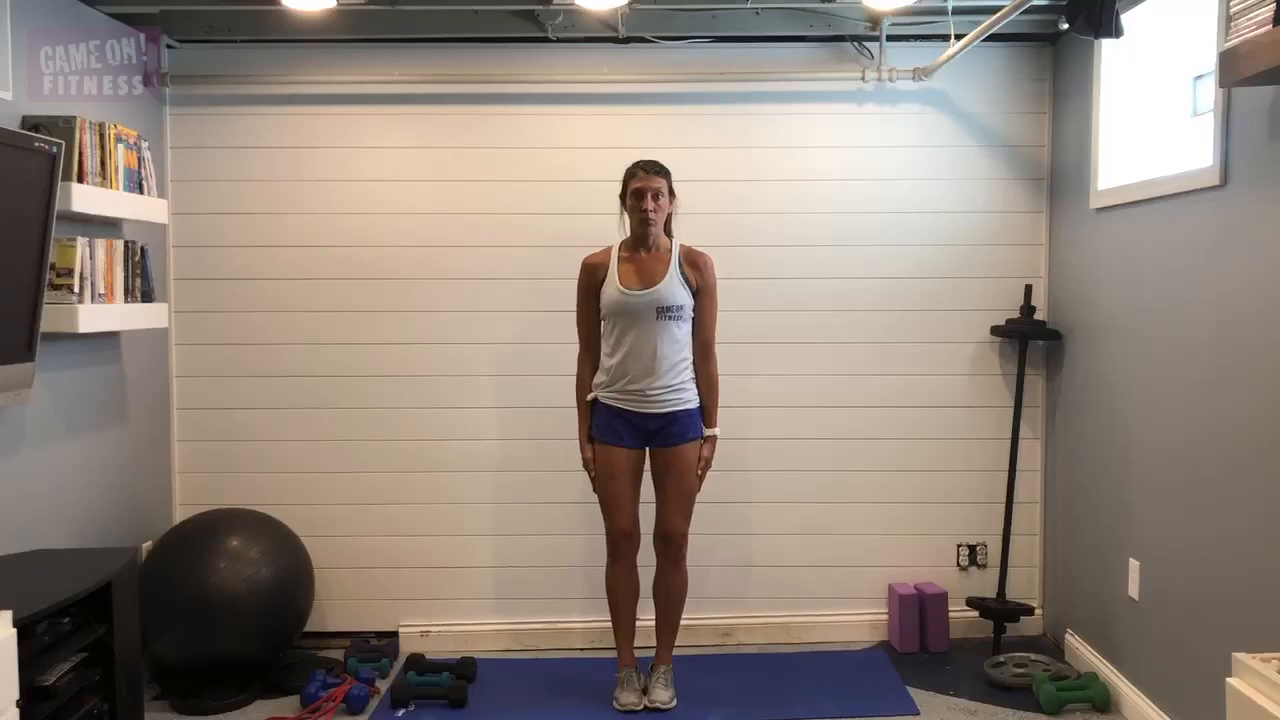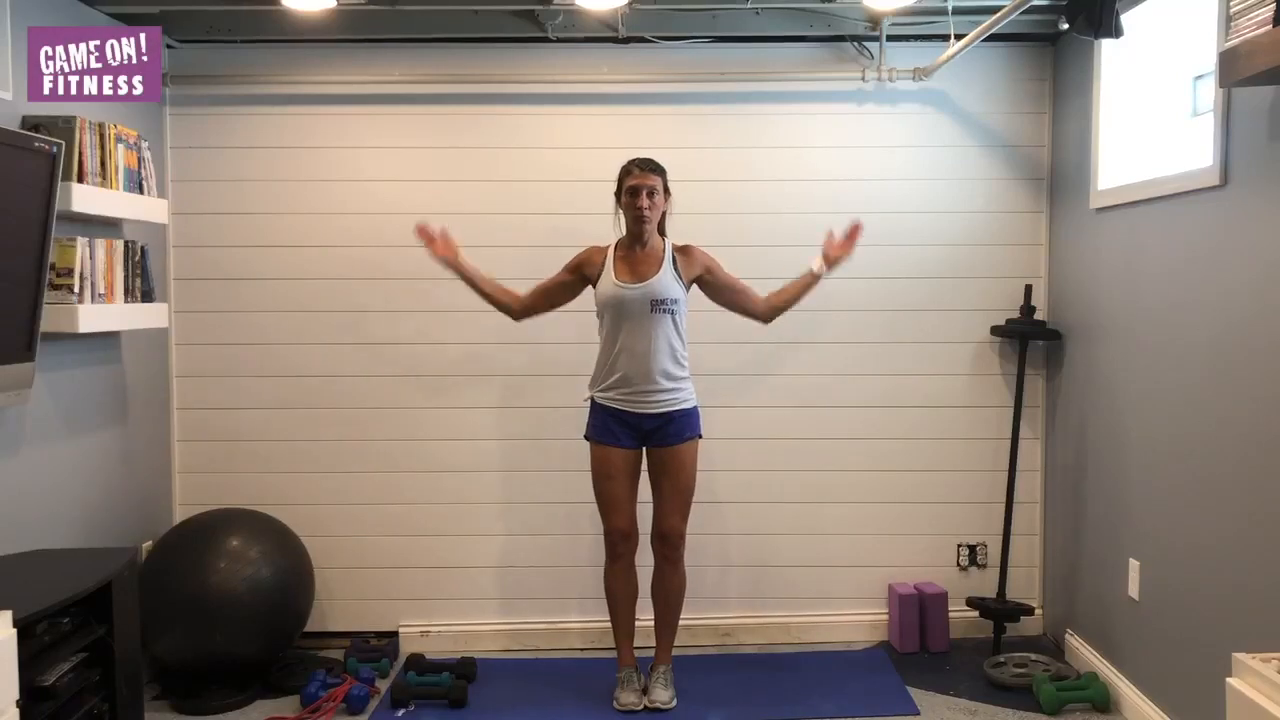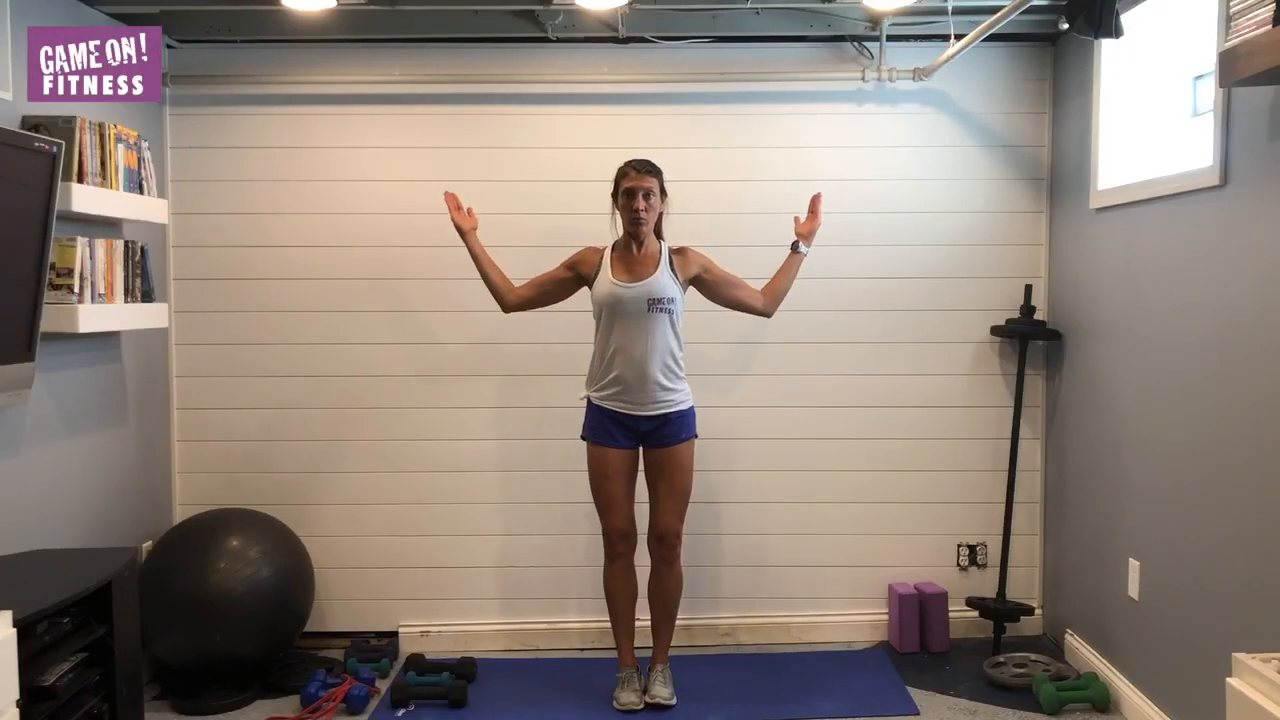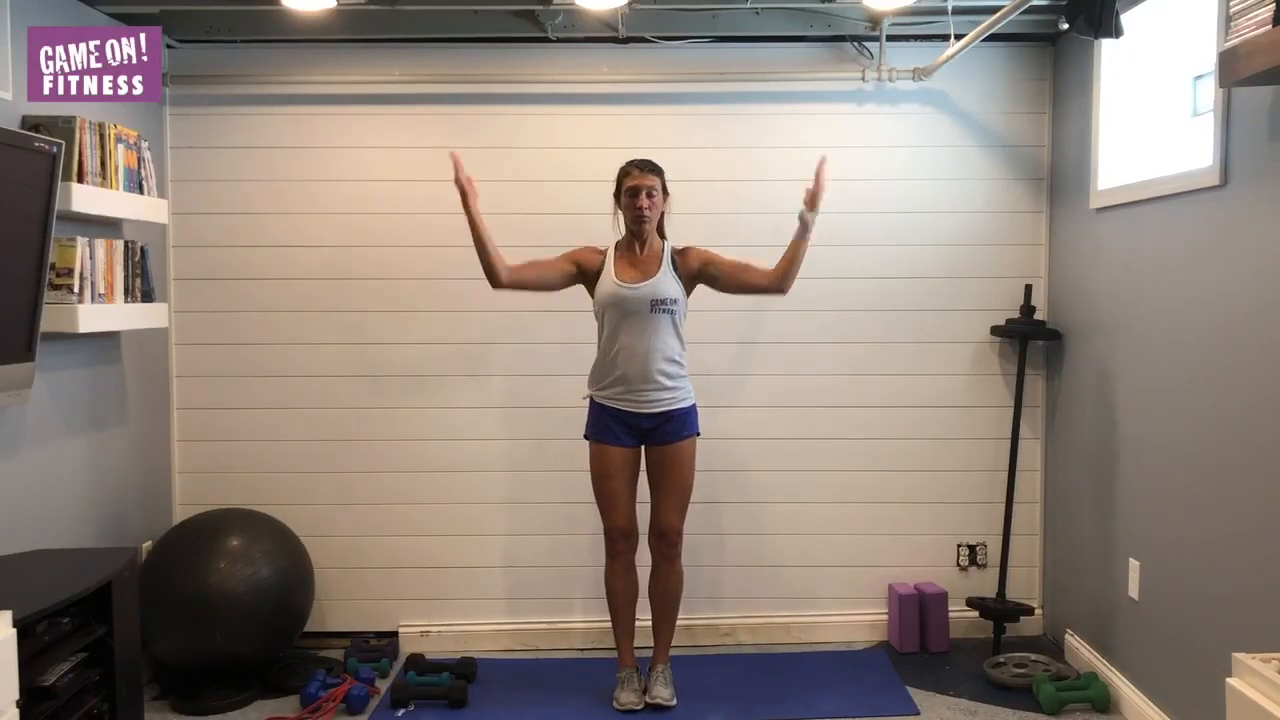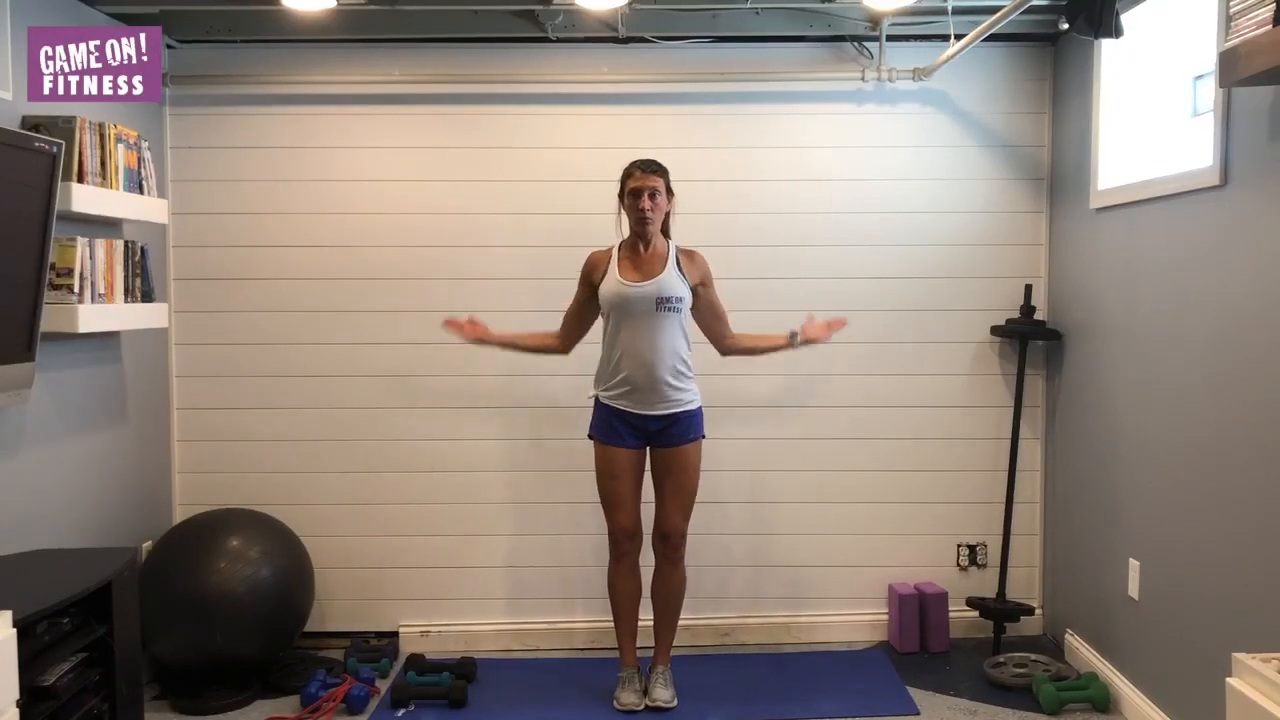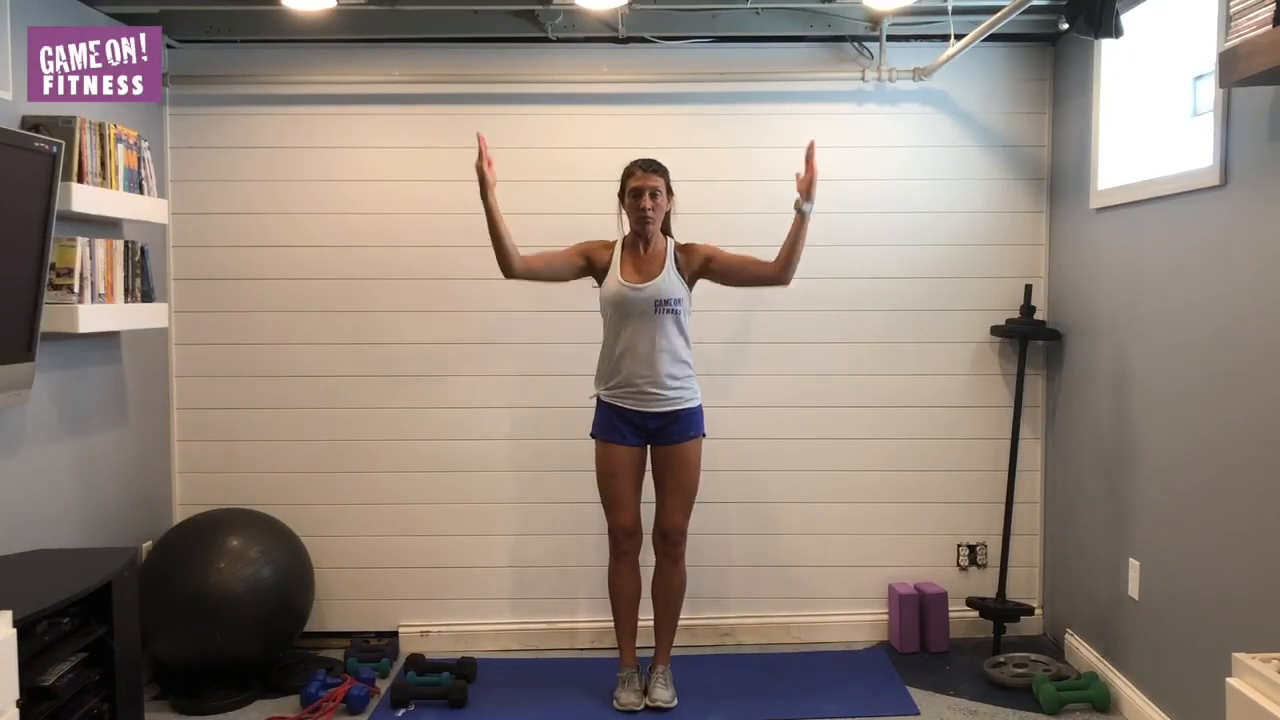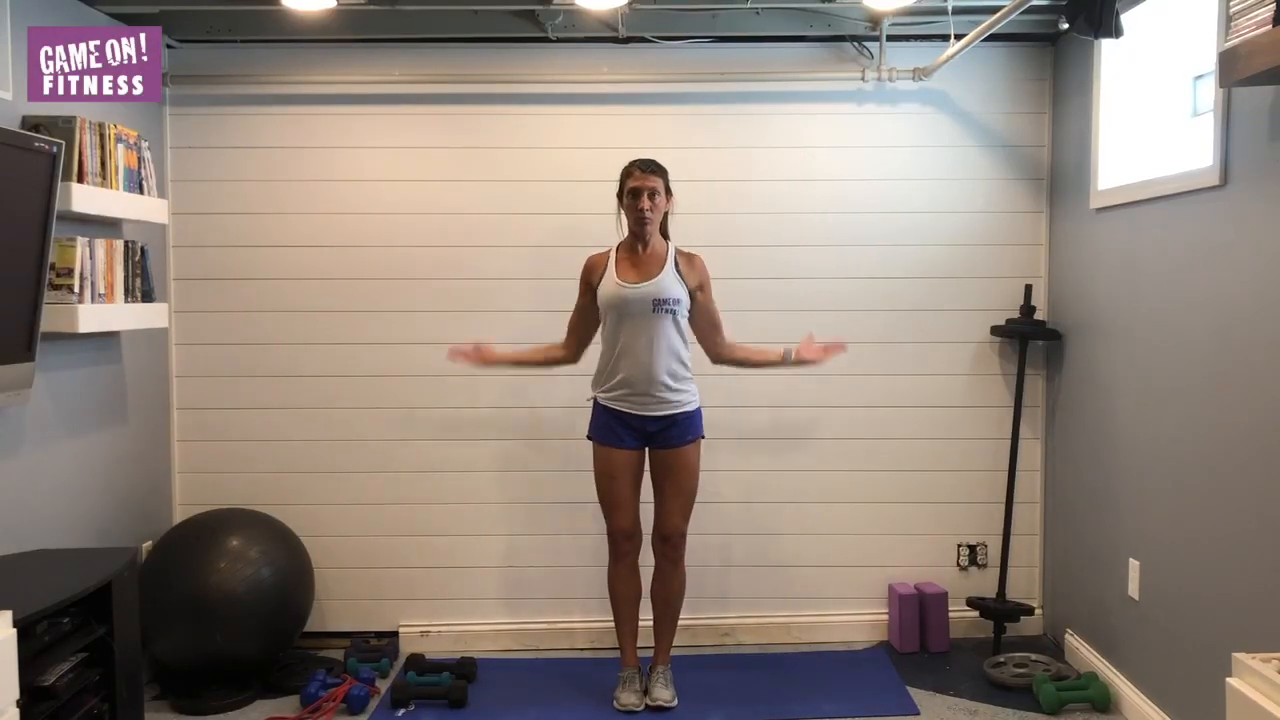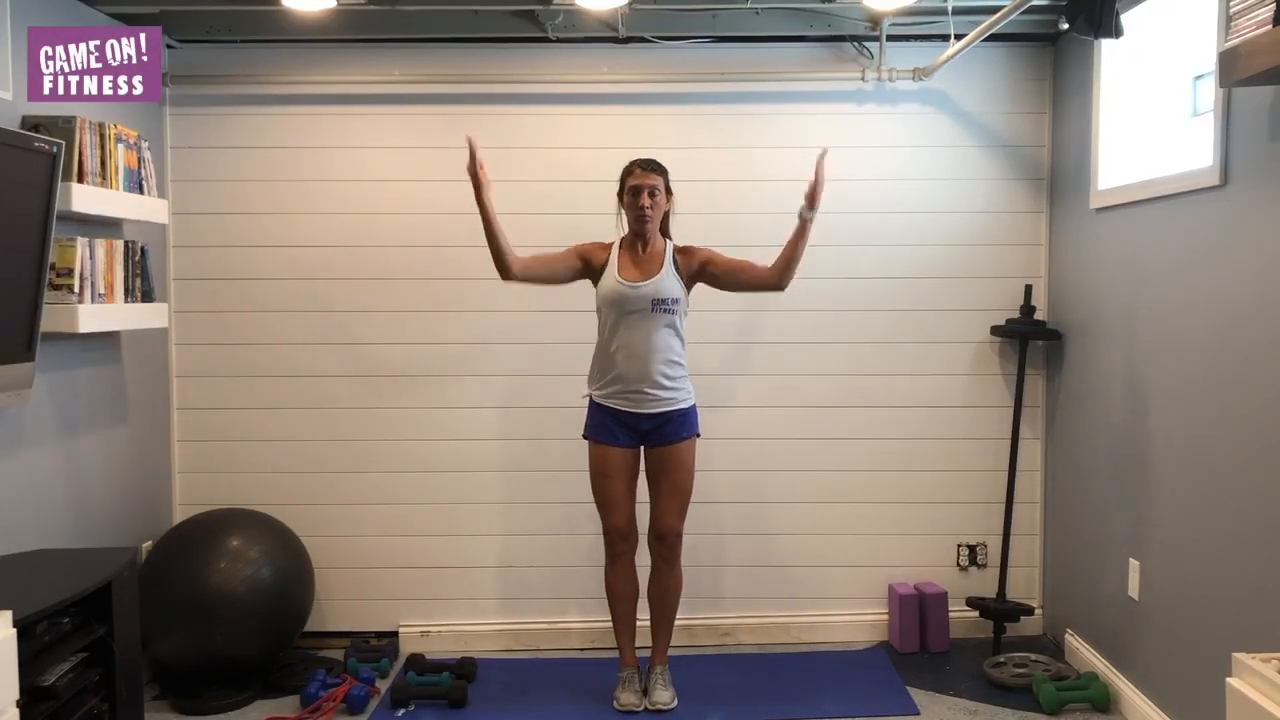
dt=0.5s
person 1, frame 1
left shoulder: (696, 264)
right shoulder: (597, 266)
left elbow: (705, 354)
right elbow: (588, 355)
left wrist: (711, 429)
right wrist: (584, 431)
left hip: (677, 416)
right hip: (616, 416)
left knee: (672, 541)
right knee: (622, 541)
left ankle: (663, 666)
right ankle: (627, 667)
person 1, frame 2
left shoulder: (688, 260)
right shoulder: (594, 261)
left elbow: (764, 309)
right elbow: (519, 306)
left wrist: (820, 267)
right wrist: (460, 265)
left hip: (674, 414)
right hip: (612, 415)
left knee: (669, 541)
right knee: (619, 540)
left ankle: (662, 667)
right ankle: (626, 668)
person 1, frame 3
left shoulder: (686, 262)
right shoulder: (591, 261)
left elbow: (765, 303)
right elbow: (511, 298)
left wrist: (800, 245)
right wrist: (471, 238)
left hip: (671, 415)
right hip: (610, 416)
left knee: (667, 541)
right knee: (618, 541)
left ankle: (661, 666)
right ankle: (627, 667)
person 1, frame 4
left shoulder: (688, 261)
right shoulder: (592, 261)
left elbow: (775, 282)
right elbow: (504, 277)
left wrist: (807, 217)
right wrist: (471, 207)
left hip: (673, 414)
right hip: (612, 415)
left knee: (667, 539)
right knee: (620, 539)
left ankle: (661, 665)
right ankle: (627, 668)
person 1, frame 5
left shoulder: (691, 264)
right shoulder: (599, 264)
left elbow: (726, 341)
right elbow: (562, 340)
left wrist: (796, 338)
right wrist: (492, 336)
left hip: (678, 415)
right hip: (617, 415)
left knee: (671, 541)
right knee: (623, 540)
left ankle: (662, 666)
right ankle: (628, 668)
person 1, frame 6
left shoulder: (691, 258)
right shoulder: (599, 256)
left elbow: (778, 274)
right elbow: (516, 267)
left wrist: (803, 207)
right wrist: (490, 197)
left hip: (679, 414)
right hip: (618, 415)
left knee: (671, 538)
right knee: (623, 538)
left ankle: (662, 664)
right ankle: (627, 666)
person 1, frame 7
left shoulder: (690, 266)
right shoulder: (598, 267)
left elbow: (719, 348)
right elbow: (570, 349)
left wrist: (790, 355)
right wrist: (499, 356)
left hip: (677, 416)
right hip: (616, 416)
left knee: (671, 541)
right knee: (623, 541)
left ankle: (662, 665)
right ankle: (628, 667)
person 1, frame 8
left shoulder: (689, 260)
right shoulder: (595, 256)
left elbow: (774, 278)
right elbow: (514, 270)
left wrist: (806, 213)
right wrist: (484, 197)
left hip: (672, 413)
right hip: (611, 414)
left knee: (667, 539)
right knee: (619, 538)
left ankle: (660, 666)
right ankle: (627, 667)
